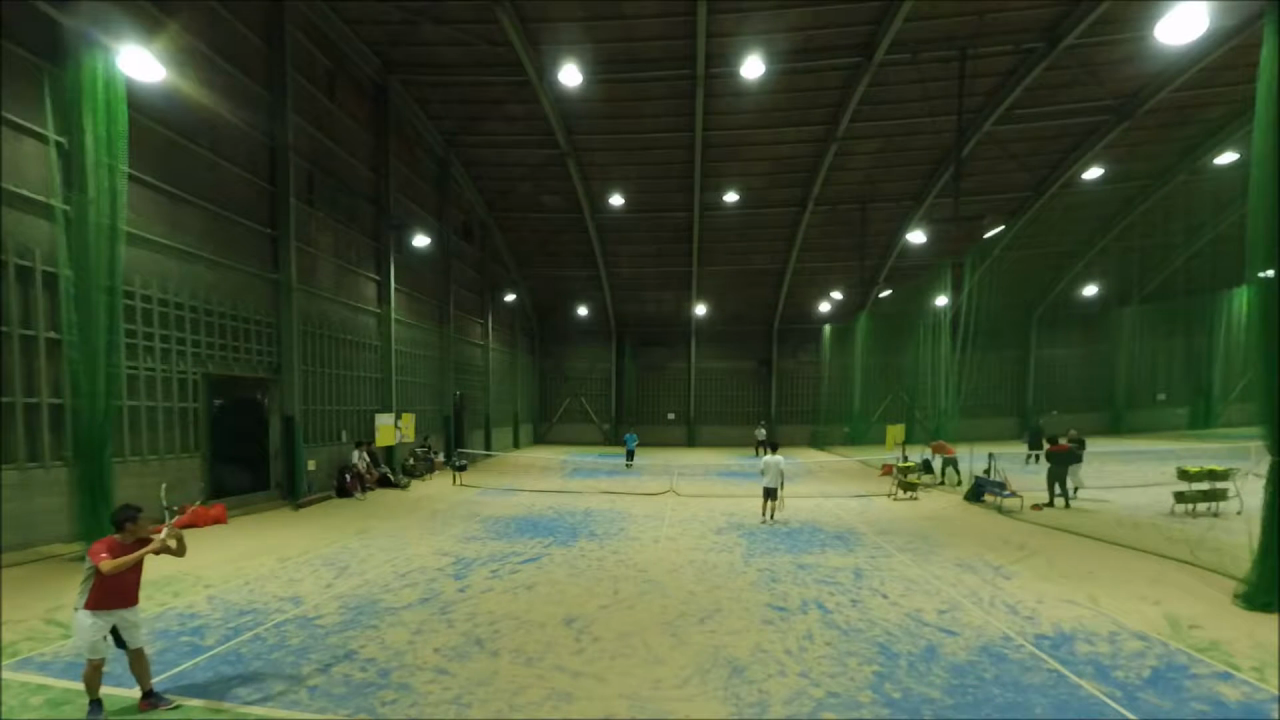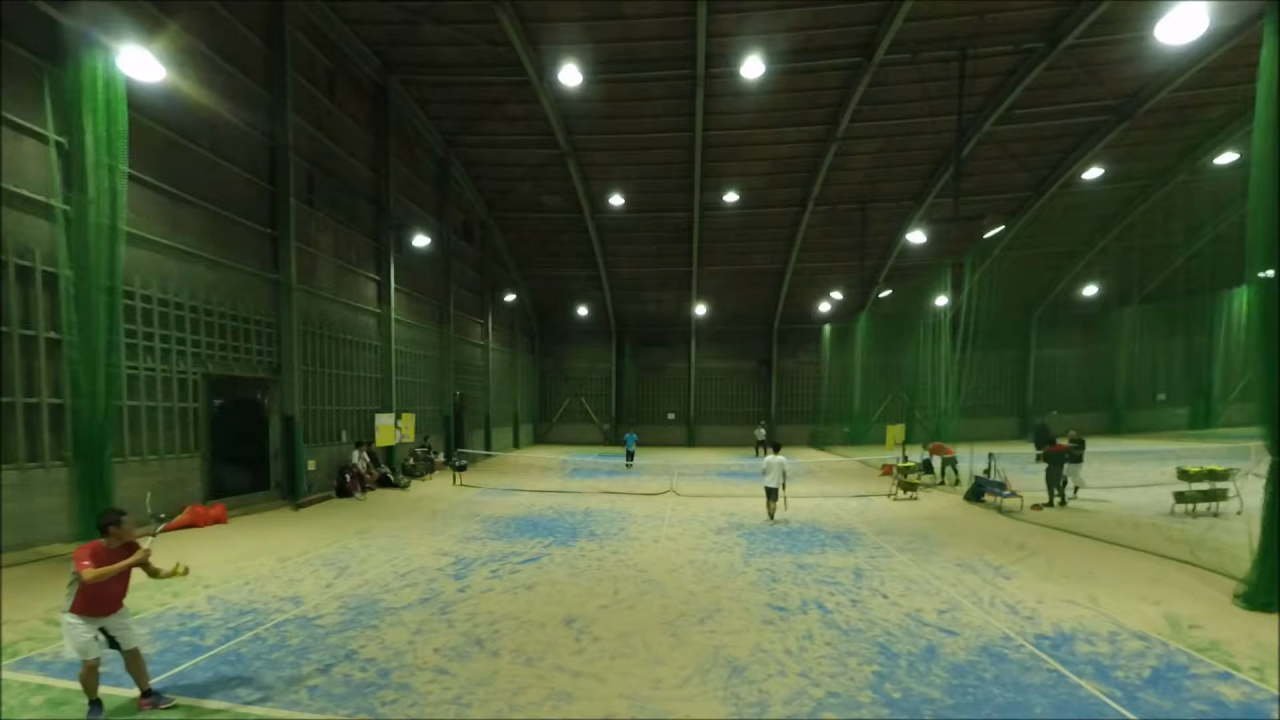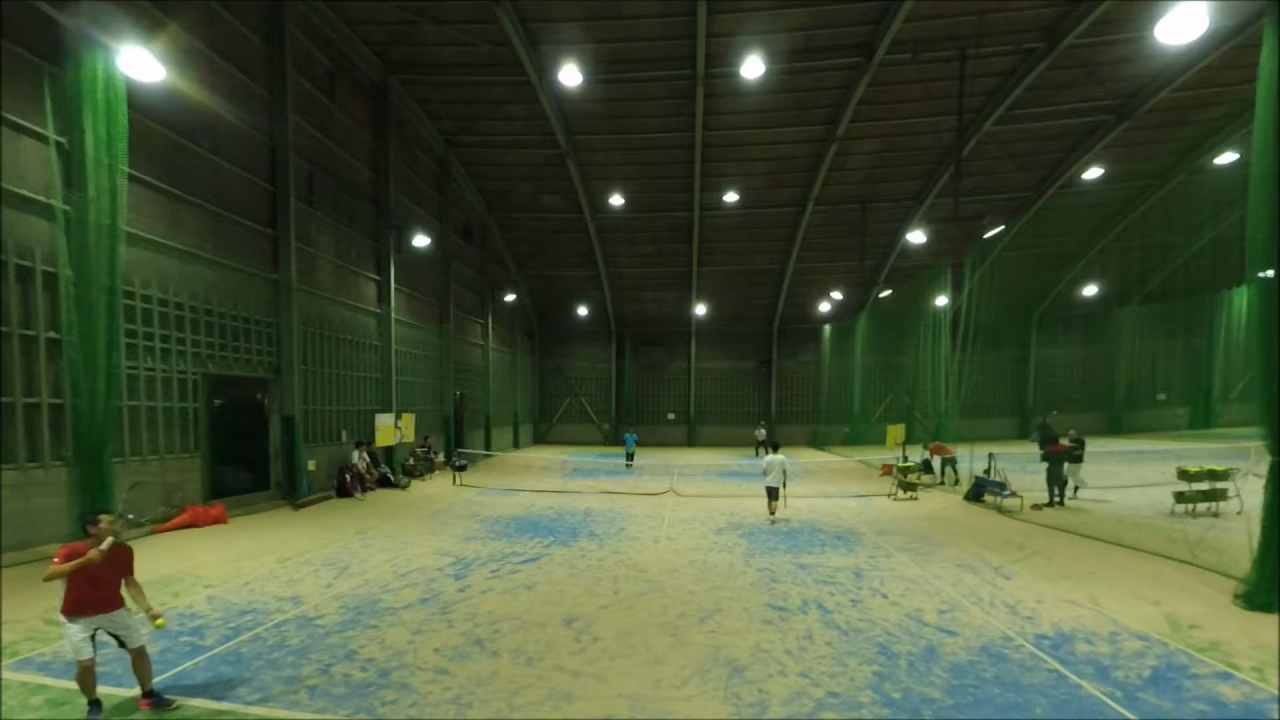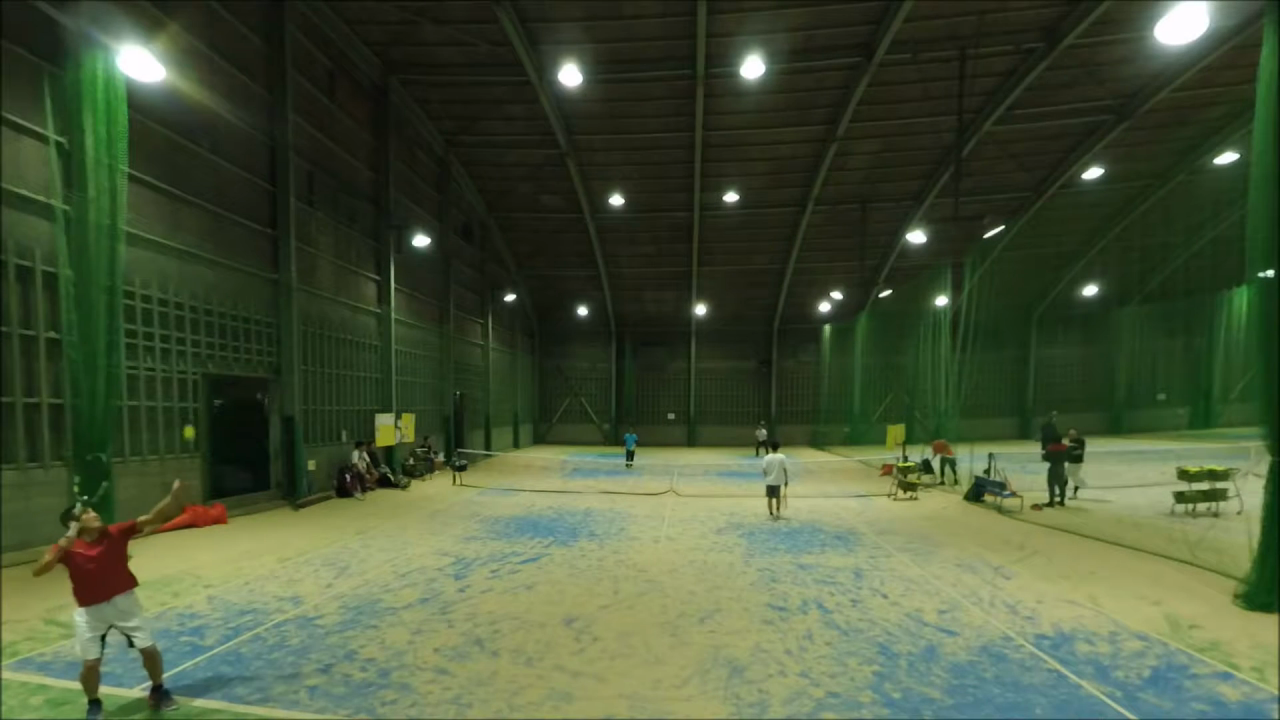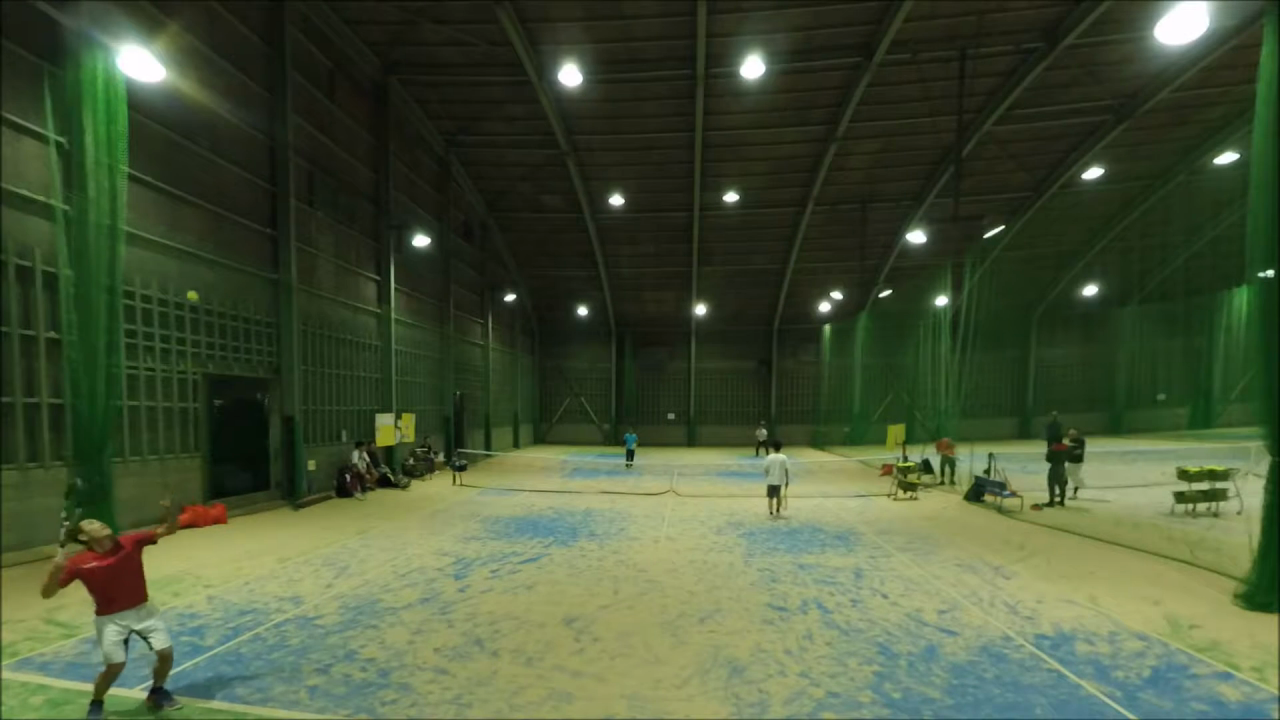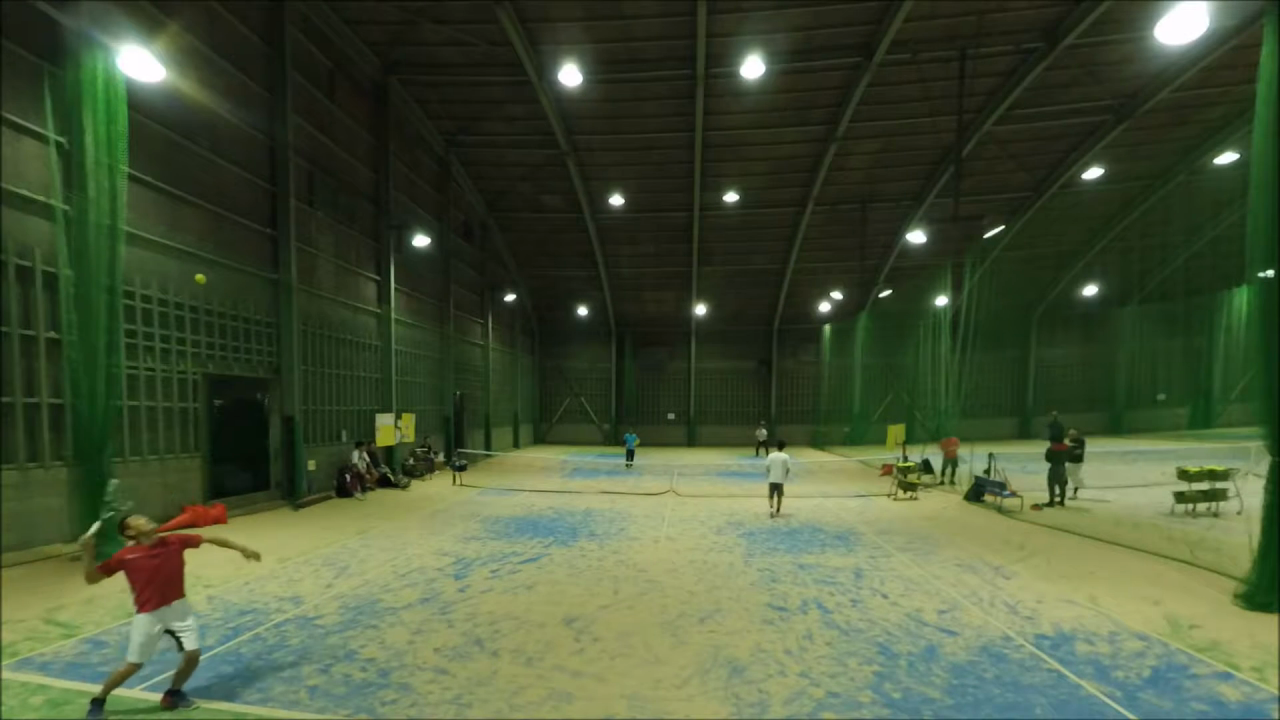
dt=0.3s
person 1, frame 1
left shoulder: (142, 542)
right shoulder: (101, 547)
left elbow: (180, 553)
right elbow: (108, 568)
left wrist: (179, 538)
right wrist: (146, 550)
left hip: (126, 609)
right hip: (94, 612)
left knee: (137, 652)
right knee: (96, 662)
left ankle: (148, 696)
person 1, frame 2
left shoulder: (131, 548)
right shoulder: (87, 552)
left elbow: (152, 572)
right elbow: (89, 578)
left wrist: (173, 572)
right wrist: (129, 561)
left hip: (114, 611)
right hip: (81, 617)
left knee: (132, 652)
right knee: (91, 663)
left ankle: (147, 695)
person 1, frame 3
left shoulder: (124, 551)
right shoulder: (70, 551)
left elbow: (130, 583)
right elbow: (48, 576)
left wrist: (148, 608)
right wrist: (84, 560)
left hip: (114, 611)
right hip: (77, 618)
left knee: (139, 650)
right knee: (86, 664)
left ankle: (149, 695)
person 1, frame 4
left shoulder: (117, 533)
right shoulder: (66, 547)
left elbow: (152, 518)
right elbow: (37, 572)
left wrist: (173, 495)
right wrist: (58, 553)
left hip: (124, 603)
right hip: (90, 611)
left knee: (150, 650)
right knee: (90, 663)
left ankle: (158, 690)
person 1, frame 5
left shoulder: (130, 542)
right shoulder: (78, 563)
left elbow: (168, 530)
right elbow: (47, 594)
left wrist: (169, 511)
right wrist: (54, 573)
left hip: (142, 610)
right hip: (111, 618)
left knee: (166, 652)
right knee: (115, 666)
left ankle: (157, 692)
person 1, frame 6
left shoulder: (174, 541)
right shoulder: (125, 556)
left elbow: (209, 539)
right elbow: (92, 578)
left wrist: (242, 548)
right wrist: (87, 553)
left hip: (178, 609)
right hip: (149, 614)
left knee: (193, 654)
right knee: (133, 665)
left ankle: (173, 693)
right ankle: (98, 701)
